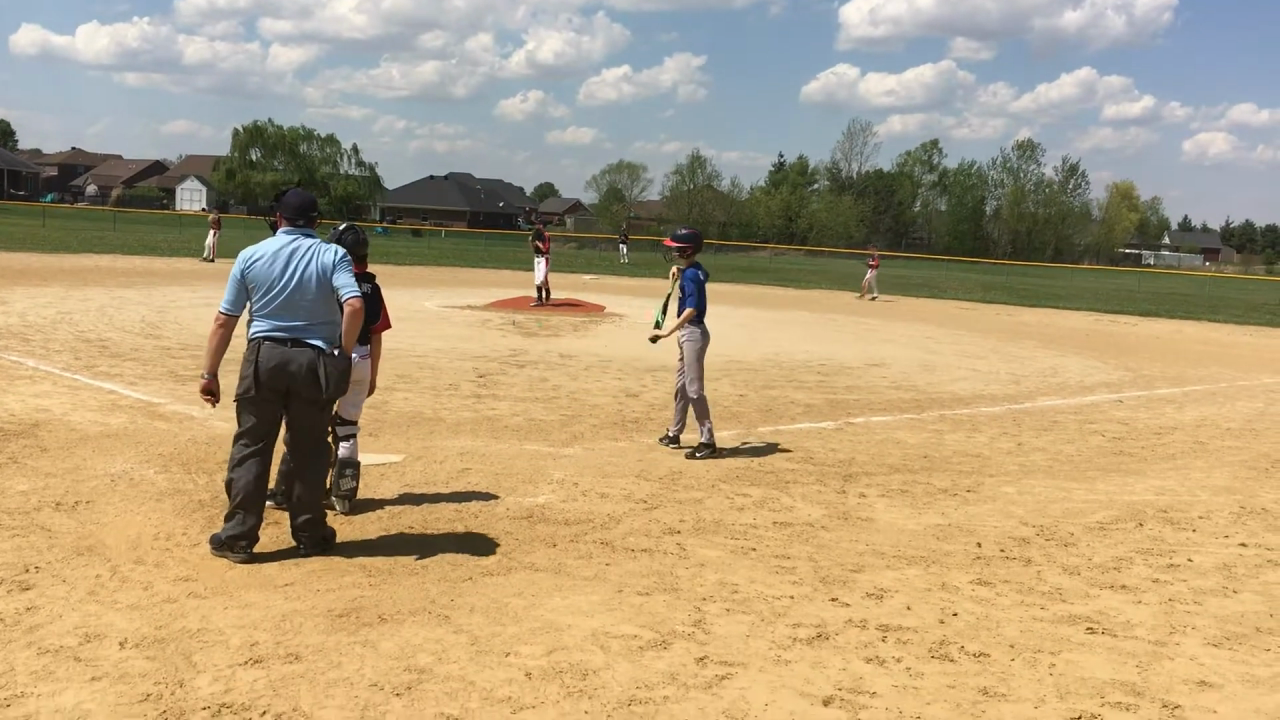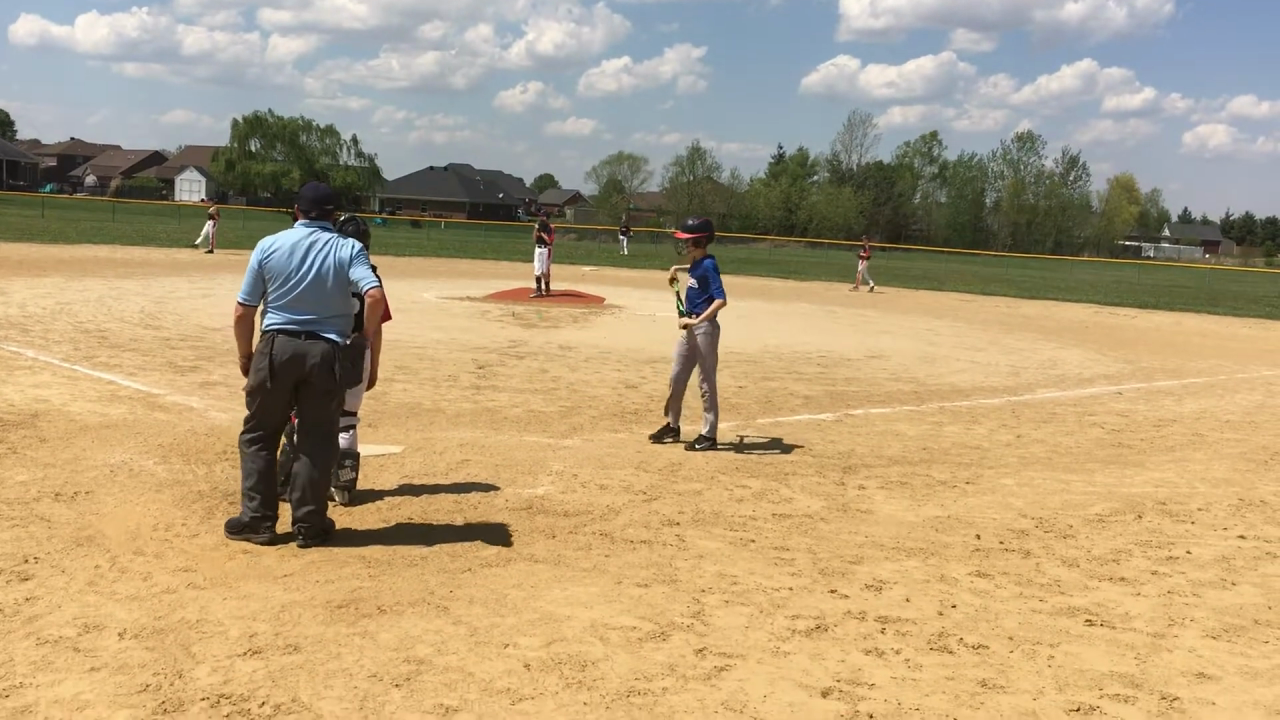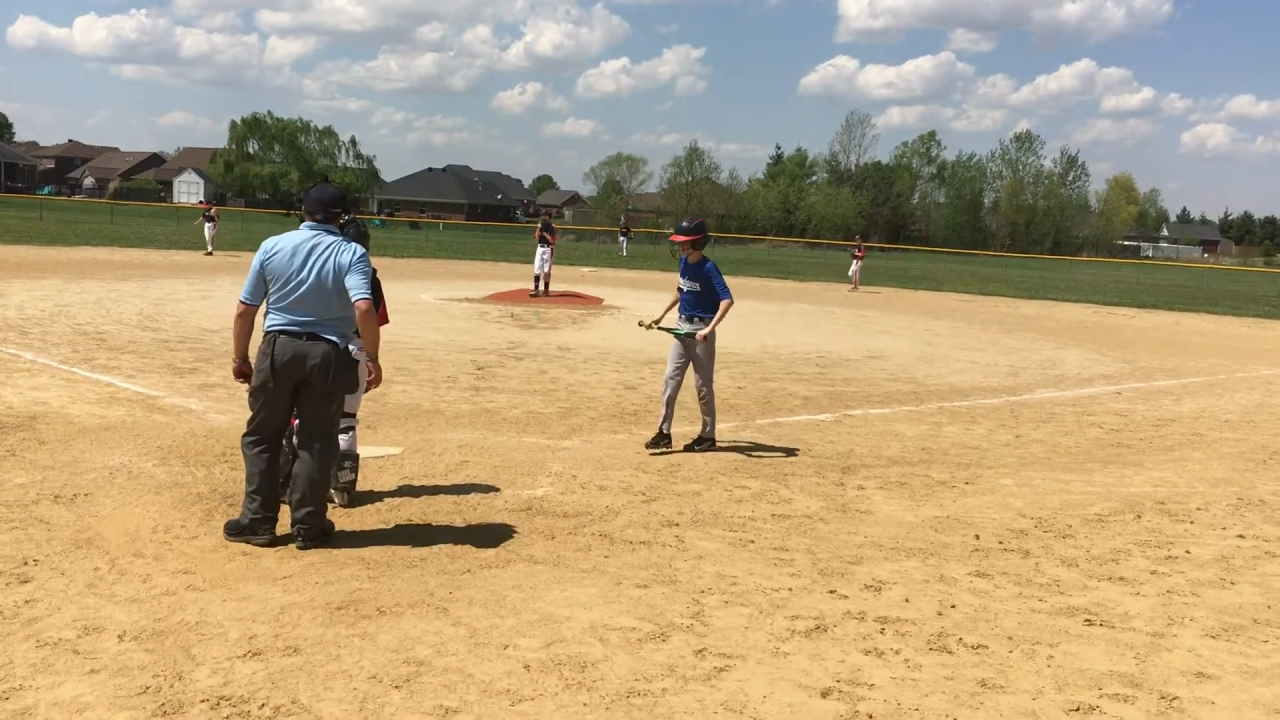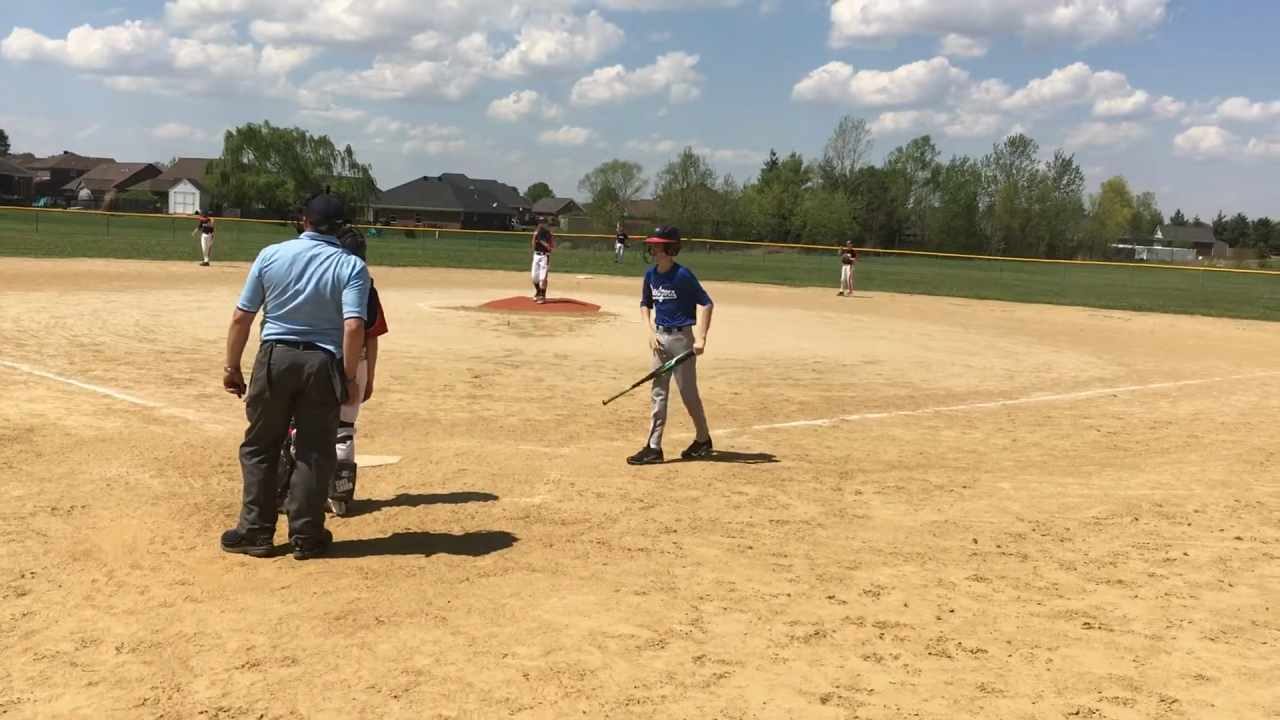
dt=0.3s
person 1, frame 1
left shoulder: (251, 256)
right shoulder: (333, 255)
left elbow: (224, 321)
right elbow: (354, 307)
left wrist: (210, 373)
right wrist: (344, 353)
left hip: (264, 357)
right hip: (313, 361)
left knee: (250, 448)
right knee: (310, 449)
left ankle: (239, 536)
right ankle: (308, 534)
person 1, frame 2
left shoulder: (268, 246)
right shoulder: (348, 249)
left elbow: (243, 312)
right elbow: (375, 297)
left wrist: (245, 356)
right wrist: (367, 336)
left hip: (276, 348)
right hip: (326, 353)
left knee: (258, 434)
right knee: (317, 440)
left ankle: (257, 519)
right ankle: (308, 524)
person 1, frame 3
left shoulder: (272, 246)
right shoulder: (352, 253)
left elbow: (245, 310)
right elbow: (363, 308)
left wrist: (240, 358)
right wrist: (372, 359)
left hip: (278, 349)
right hip: (326, 355)
left knee: (262, 436)
right knee: (317, 441)
left ankle: (258, 522)
right ankle: (308, 526)
person 1, frame 4
left shoulder: (271, 254)
right shoulder: (352, 266)
left elbow: (241, 317)
right elbow: (353, 327)
left wrist: (232, 367)
right wrist: (350, 378)
left hip: (274, 359)
right hip: (323, 364)
left knee: (259, 446)
right knee: (314, 451)
left ankle: (255, 532)
right ankle: (305, 536)
person 2, frame 1
right shoulder: (371, 287)
right elbow: (376, 336)
right wrist: (372, 375)
right hip: (360, 361)
right knee: (348, 428)
left ankle: (285, 493)
right ankle: (343, 494)
person 2, frame 2
right shoulder: (371, 278)
right elbow: (376, 328)
right wrist: (373, 368)
right hip: (360, 353)
right knee: (347, 420)
left ankle: (285, 482)
right ankle: (343, 485)
person 2, frame 3
right shoulder: (370, 280)
right wrist: (371, 367)
right hip: (358, 355)
right knee: (346, 422)
left ankle: (285, 483)
right ankle: (342, 487)
person 2, frame 4
right shoulder: (367, 290)
right elbow: (372, 339)
right wrist: (369, 379)
right hip: (355, 364)
left knee: (300, 427)
right knee: (344, 431)
left ankle: (283, 493)
right ankle: (339, 496)
person 3, frame 1
left shoulder: (690, 275)
right shoulder: (694, 269)
left elbow: (692, 309)
left wrist: (668, 331)
right wrist: (679, 269)
left hip: (693, 332)
right hip: (687, 333)
left knee: (693, 388)
right knee: (682, 385)
left ankle: (708, 442)
right ankle: (674, 433)
person 3, frame 2
left shoulder: (708, 266)
right shoulder: (698, 261)
left elbow: (721, 300)
left wrist: (697, 320)
right wrist: (679, 268)
left hip: (705, 327)
right hip: (691, 327)
left knee: (706, 382)
right knee: (677, 376)
left ankle: (709, 435)
right ankle: (673, 426)
person 3, frame 3
left shoulder: (708, 268)
right shoulder: (683, 262)
left elbow: (727, 299)
left wrist: (710, 328)
right wrist: (663, 313)
left hip: (701, 330)
right hip: (682, 326)
left knee: (703, 385)
right knee: (671, 379)
left ankle: (708, 436)
right ankle: (664, 432)
person 3, frame 4
left shoulder: (683, 274)
right shoulder: (650, 273)
left elbow: (706, 304)
right elbow: (646, 304)
left wrist: (700, 338)
right wrist: (649, 331)
left hip: (681, 338)
right hip: (660, 337)
left knee: (688, 393)
right knee: (658, 393)
left ankle: (703, 440)
right ankle: (653, 448)
